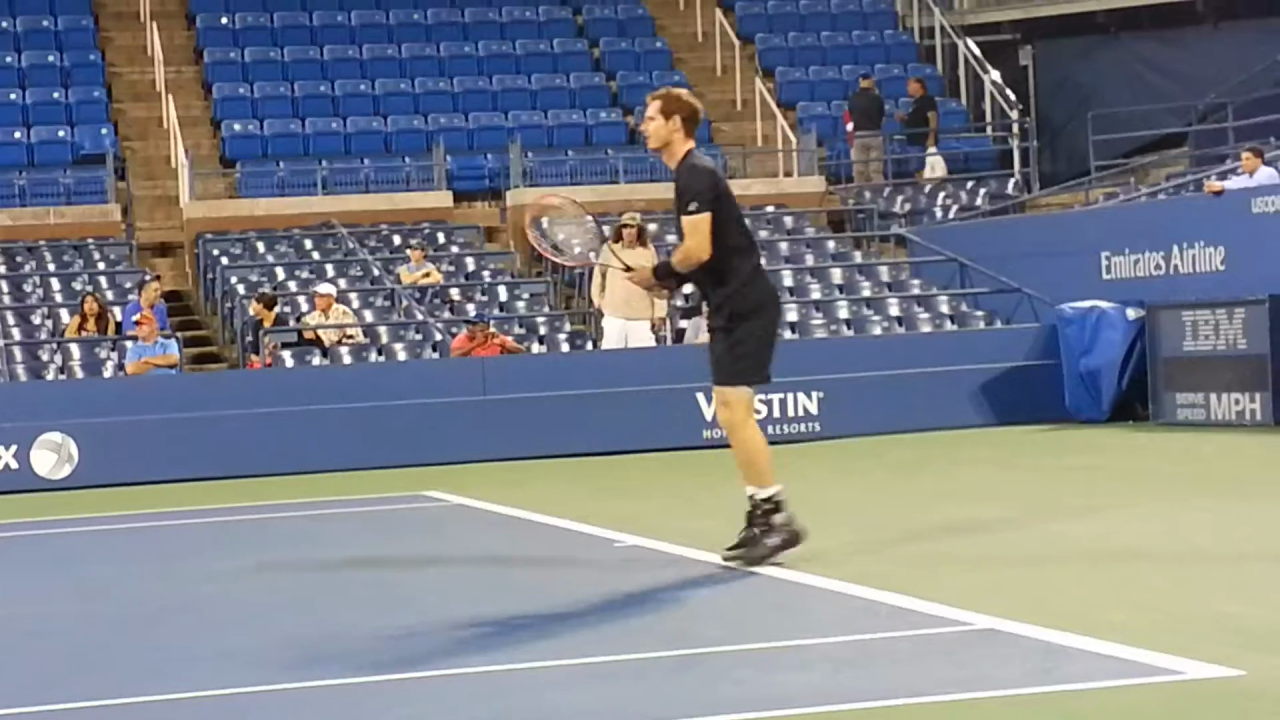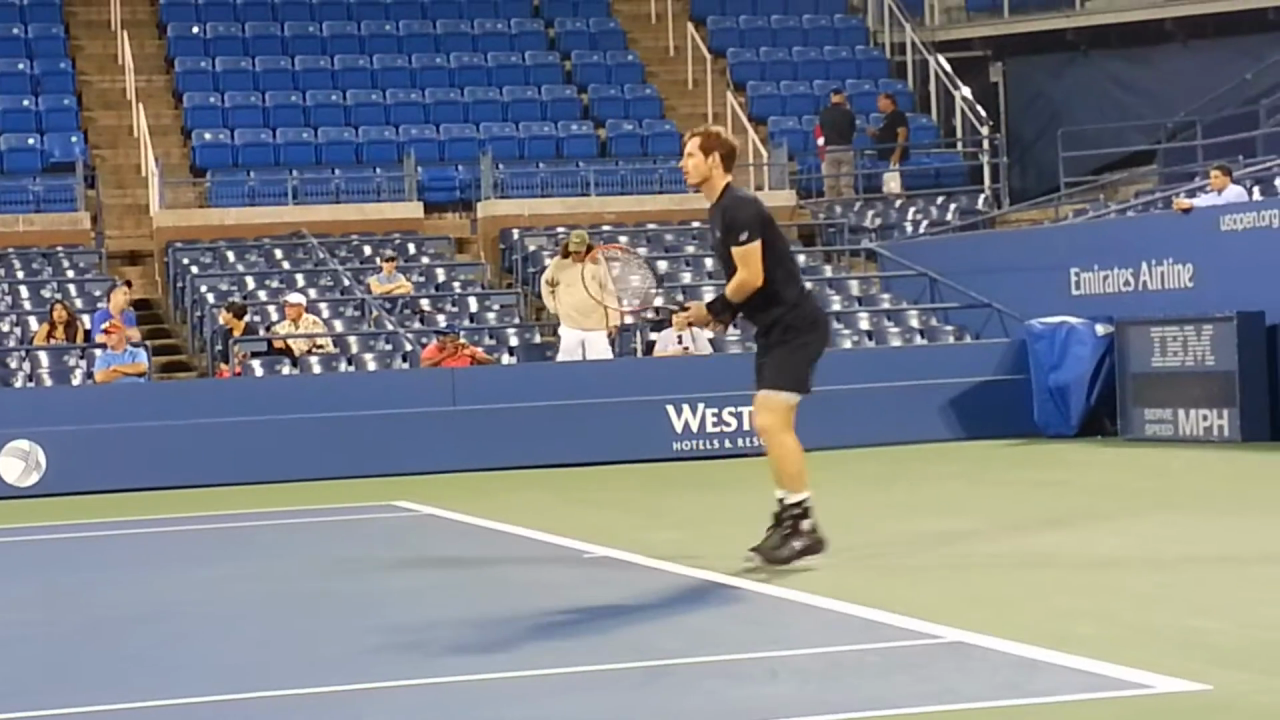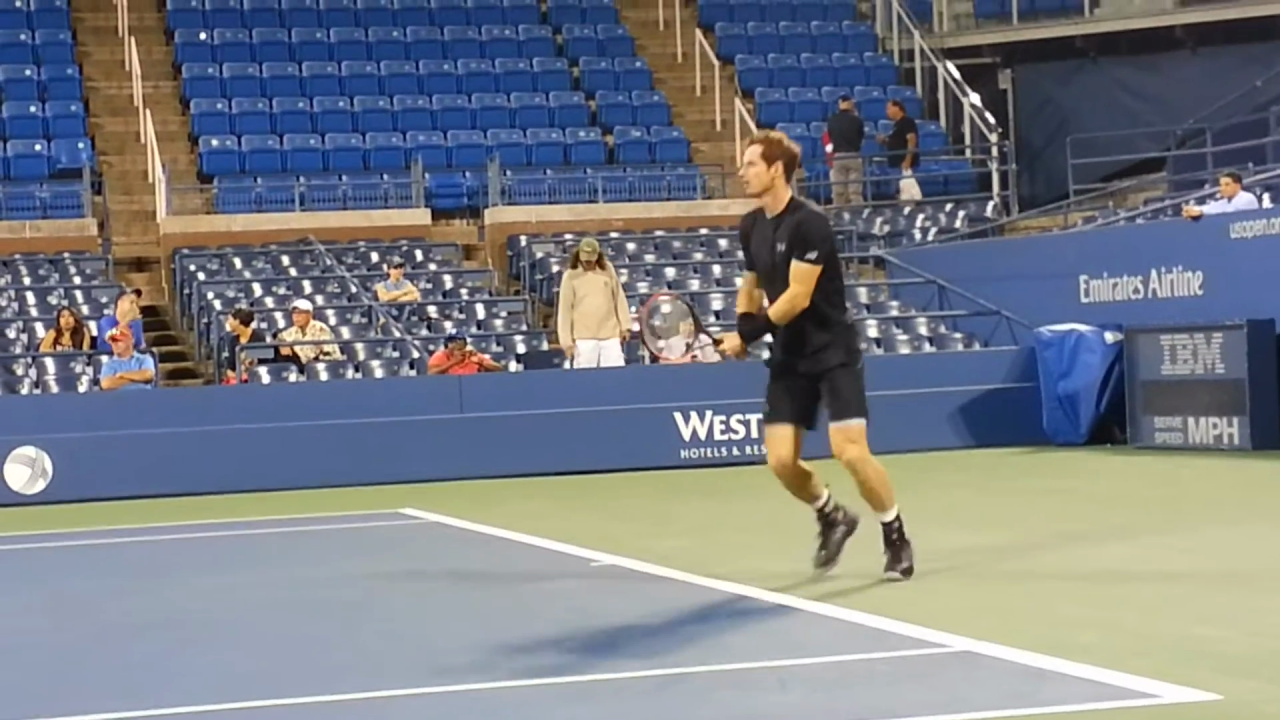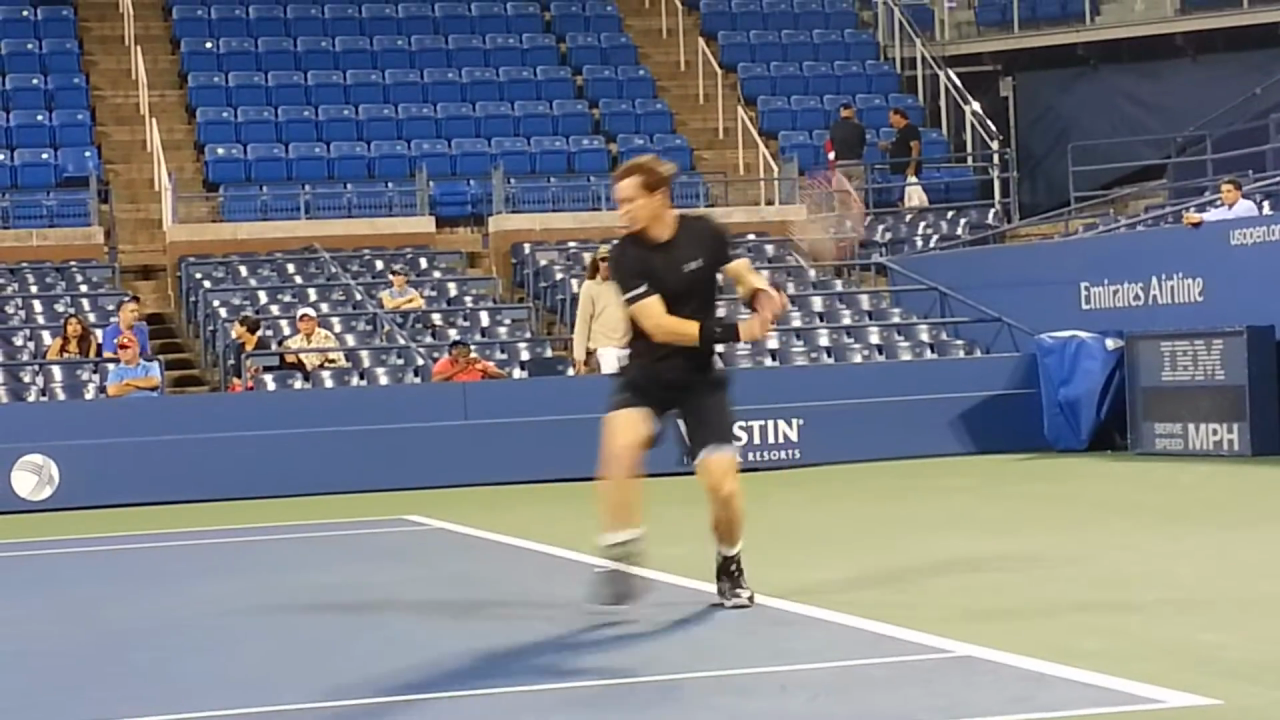
dt=0.5s
person 1, frame 1
left shoulder: (695, 174)
right shoulder: (692, 173)
left elbow: (697, 250)
left wrist: (656, 273)
right wrist: (666, 277)
left hip: (746, 309)
right hip: (731, 308)
left knee: (735, 412)
right knee: (729, 417)
left ankle: (775, 517)
right ankle: (762, 520)
person 1, frame 2
left shoulder: (739, 207)
right shoulder: (722, 209)
left elbow: (752, 277)
left wrist: (713, 309)
right wrist: (721, 311)
left hip: (795, 324)
right hip: (776, 327)
left knee: (770, 421)
right knee: (772, 425)
left ankle: (800, 523)
right ankle: (793, 522)
person 1, frame 3
left shoulder: (809, 223)
right shoulder: (751, 226)
left elbow: (798, 296)
left wrist: (748, 333)
right wrist: (741, 329)
left hip: (833, 352)
right hip: (788, 358)
left knee: (851, 453)
right knee: (781, 460)
left ankle: (896, 538)
right ankle: (832, 515)
person 1, frame 4
left shoulder: (705, 233)
right shoulder: (627, 256)
left elbow: (746, 277)
right elbow: (657, 325)
left wrist: (762, 296)
right wrist: (732, 332)
left hip: (700, 375)
right hip: (646, 375)
left knee: (722, 484)
right knee: (618, 448)
left ankle: (730, 567)
right ankle: (619, 560)
